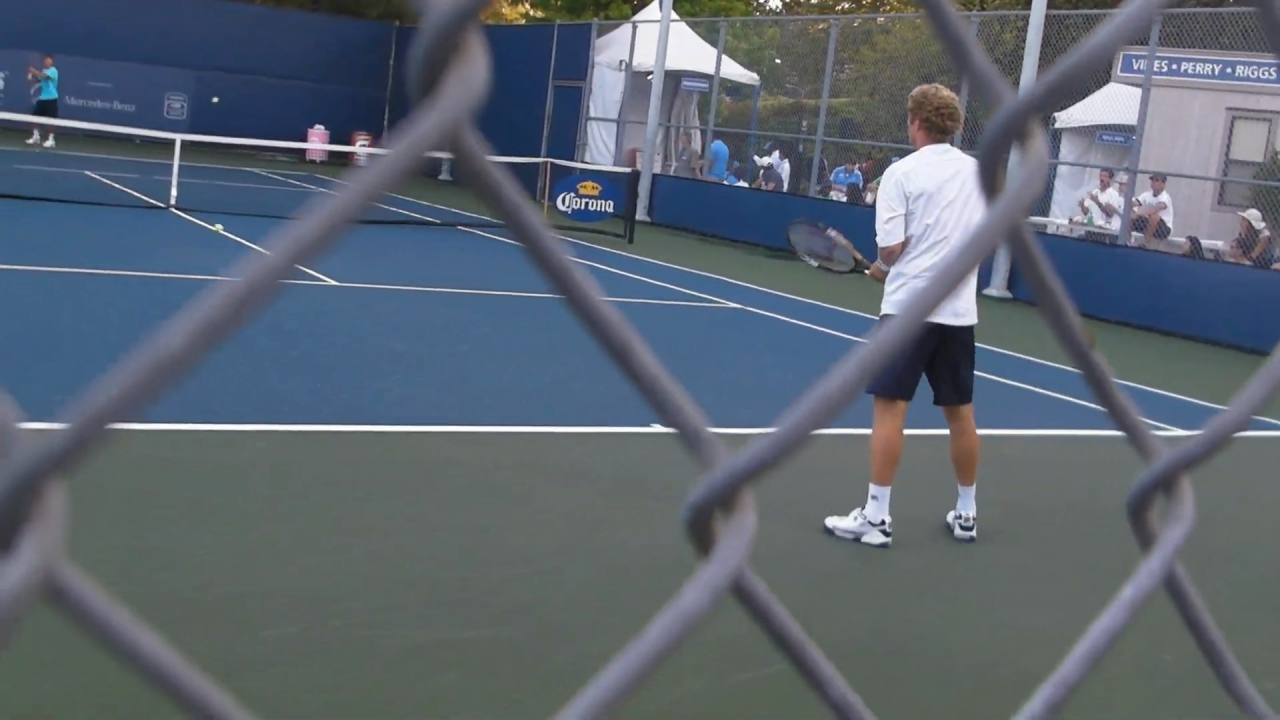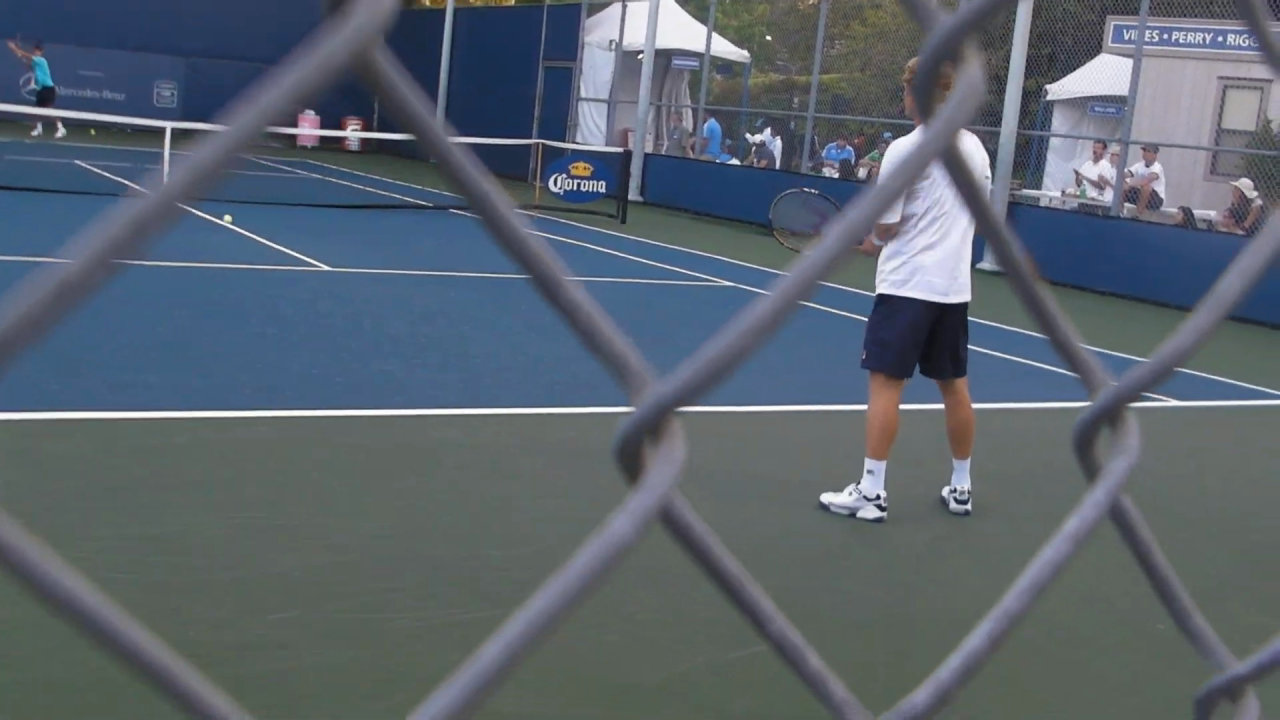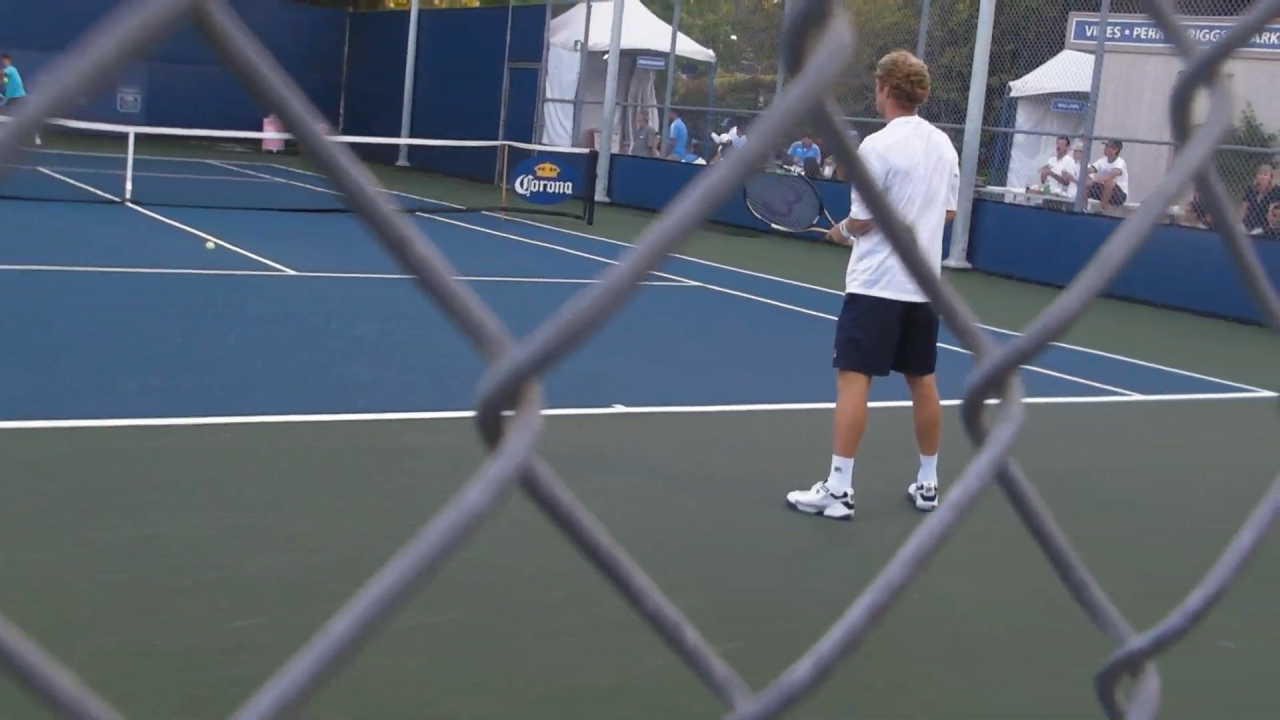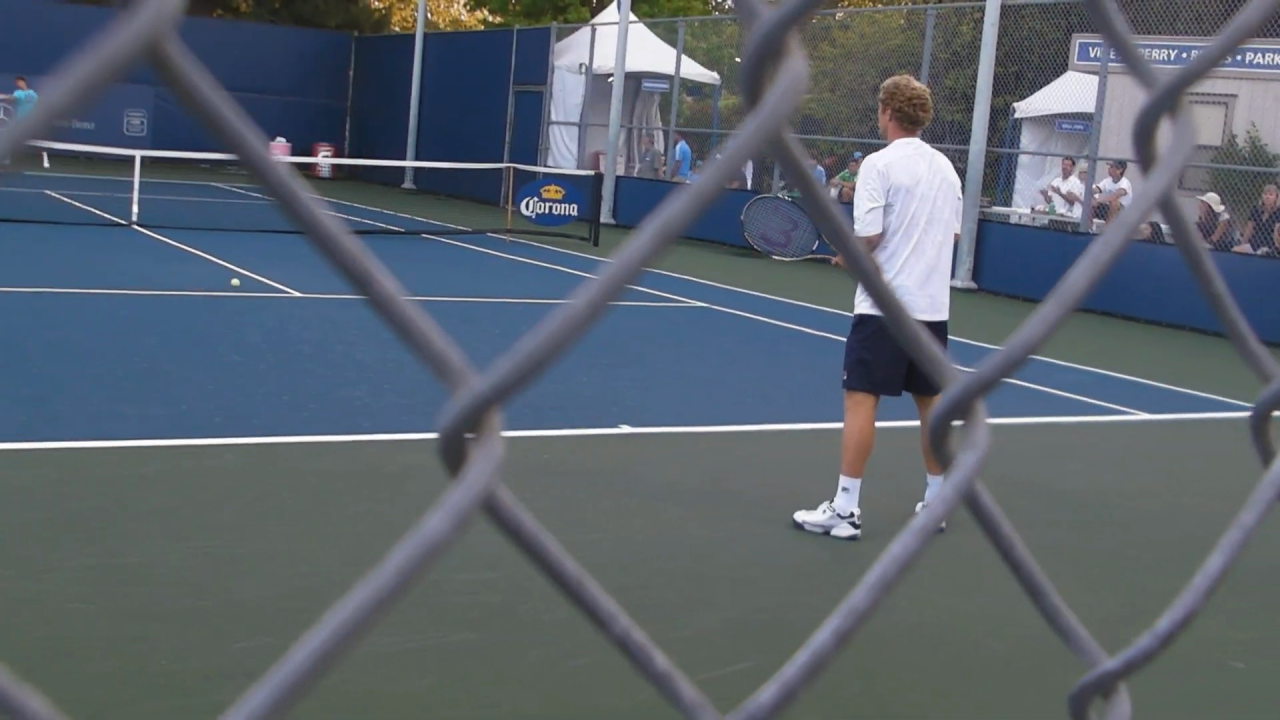
dt=0.3s
person 1, frame 1
left shoulder: (902, 172)
right shoulder: (979, 174)
left elbow: (890, 248)
left wrist: (882, 269)
left hip: (910, 307)
right hip: (959, 311)
left knee: (890, 407)
right knee: (960, 412)
left ankle: (876, 517)
right ankle: (965, 514)
person 1, frame 2
left shoulder: (905, 150)
right shoulder: (975, 147)
left elbow: (887, 225)
right elbow: (979, 215)
left wrist: (874, 241)
left hip: (906, 284)
right hip: (953, 286)
left knee: (885, 382)
right knee: (955, 386)
left ankle: (871, 492)
right ankle: (961, 487)
person 1, frame 3
left shoulder: (878, 145)
right shoulder: (944, 145)
left elbow: (863, 220)
right elbow: (947, 211)
left wrist: (843, 230)
left hip: (877, 283)
right hip: (924, 285)
left knee: (853, 379)
right knee: (923, 381)
left ankle: (838, 489)
right ankle: (929, 484)
person 1, frame 4
left shoulder: (879, 164)
right shoulder: (945, 167)
left elbow: (867, 237)
right elbow: (950, 234)
left wrist: (848, 256)
left hip: (885, 304)
right hip: (933, 305)
left knee: (861, 400)
right knee: (929, 402)
left ankle: (845, 509)
right ankle: (935, 501)
